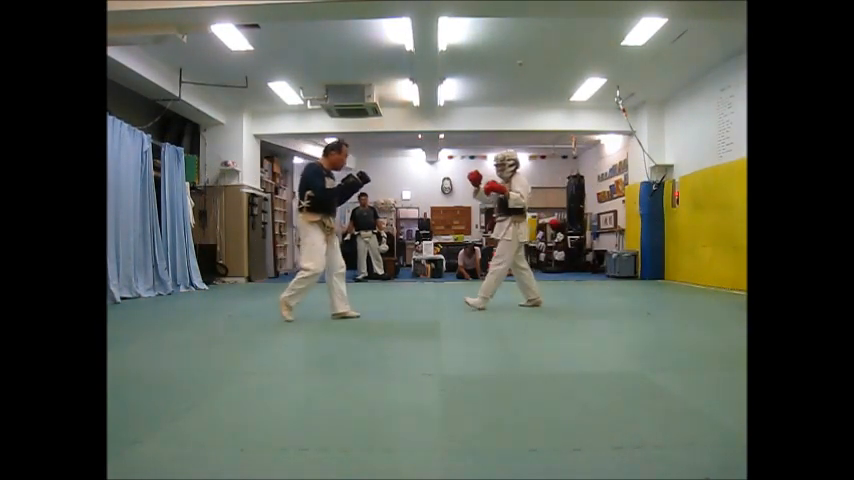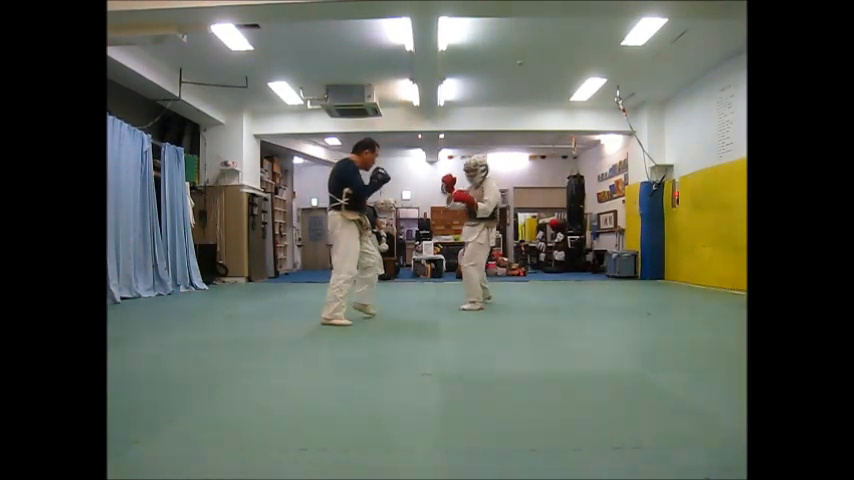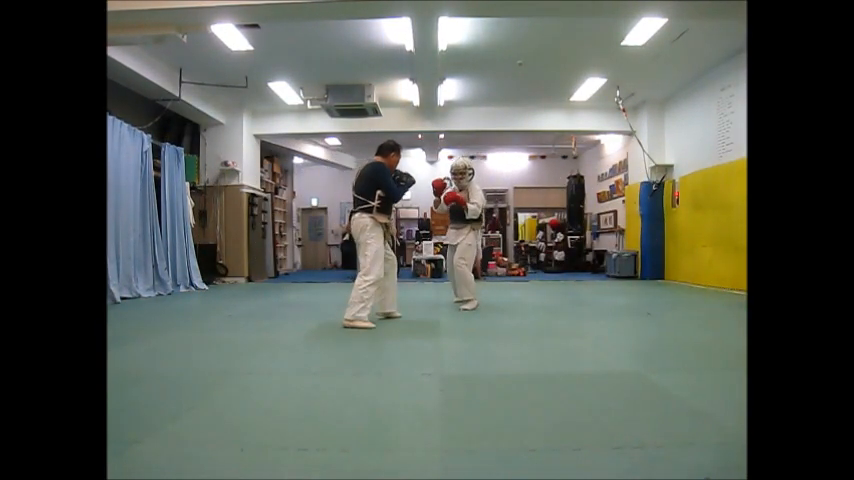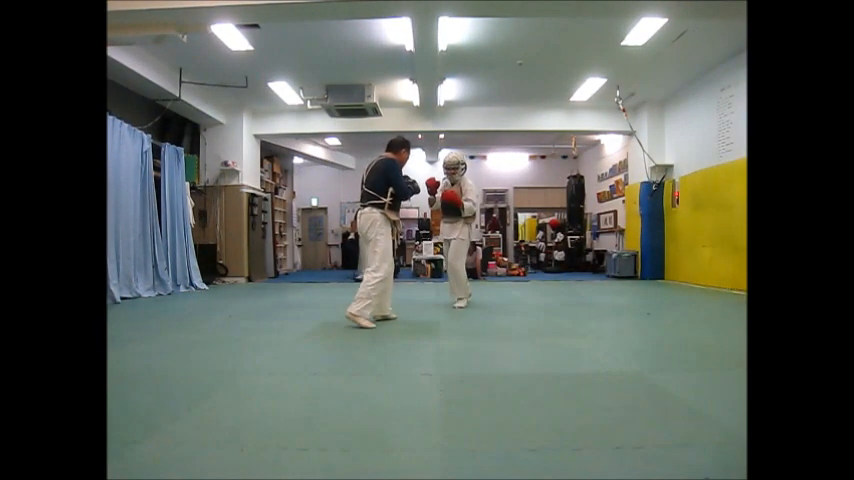
dt=0.5s
person 1, frame 1
left shoulder: (328, 174)
right shoulder: (312, 169)
left elbow: (336, 201)
right elbow: (322, 195)
left wrist: (354, 187)
right wrist: (345, 186)
left hip: (326, 225)
right hip: (311, 223)
left knee: (337, 268)
right knee: (314, 267)
left ankle: (341, 309)
right ankle: (287, 300)
person 1, frame 2
left shoulder: (350, 167)
right shoulder: (347, 166)
left elbow: (358, 195)
right elbow: (362, 192)
left wrist: (373, 181)
right wrist: (379, 182)
left hip: (353, 222)
right hip: (344, 221)
left knee: (372, 261)
right knee: (345, 270)
left ankle: (362, 301)
right ankle: (331, 314)
person 1, frame 3
left shoulder: (370, 168)
right shoulder: (379, 168)
right elbow: (394, 196)
left wrist: (396, 182)
right wrist: (406, 183)
left hip: (370, 223)
right hip: (369, 223)
left knee: (389, 263)
right knee: (372, 272)
left ankle: (387, 308)
right ankle: (353, 317)
person 1, frame 4
left shoulder: (376, 164)
right shoulder: (391, 164)
right elbow: (402, 194)
left wrist: (403, 185)
right wrist: (412, 188)
left hip: (370, 216)
right hip: (377, 218)
left knee: (382, 266)
right knee: (379, 269)
left ankle: (381, 310)
right ankle: (358, 310)
person 2, frame 1
left shoulder: (519, 180)
right shoulder: (504, 182)
left elbow: (520, 200)
right elbow: (486, 198)
left wrist: (502, 190)
right wrist: (477, 185)
left hip: (514, 227)
right hip: (506, 226)
left knee: (498, 264)
right knee: (519, 264)
left ankle: (482, 299)
right ankle: (533, 297)
person 2, frame 2
left shoulder: (491, 187)
right shoulder: (471, 188)
left elbow: (486, 209)
right elbow: (454, 205)
left wrist: (470, 201)
right wrist: (450, 191)
left hip: (483, 231)
right hip: (471, 230)
left knee: (468, 264)
right knee: (475, 264)
left ankle: (475, 301)
right ankle: (484, 294)
person 2, frame 3
left shoulder: (475, 190)
right shoulder: (453, 190)
left elbow: (475, 211)
right elbow: (439, 208)
left wrist: (461, 202)
right wrist: (438, 195)
left hip: (469, 233)
right hip: (454, 232)
left knee: (460, 264)
right knee: (452, 266)
left ankle: (470, 299)
right ankle: (461, 294)
person 2, frame 4
left shoulder: (467, 185)
right shoulder: (444, 184)
left elbow: (470, 208)
right elbow: (433, 204)
left wrist: (457, 201)
right wrist: (432, 193)
left hip: (462, 227)
right hip: (447, 227)
left knee: (454, 260)
right knee: (451, 262)
left ankle: (462, 296)
right ankle: (464, 292)
